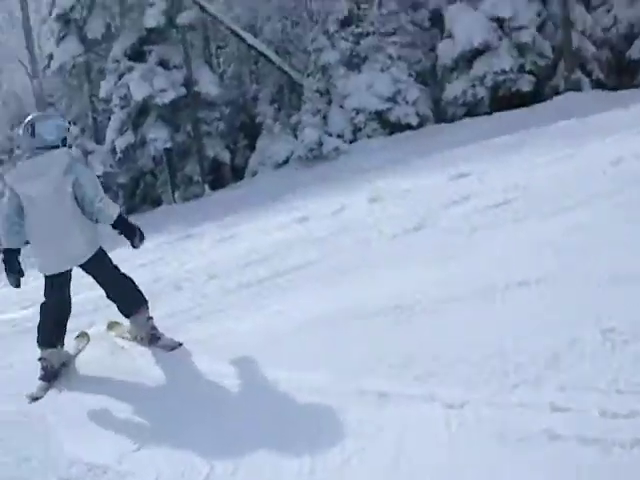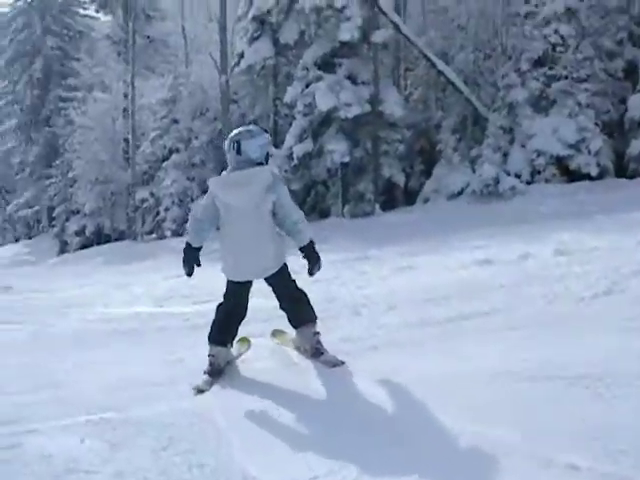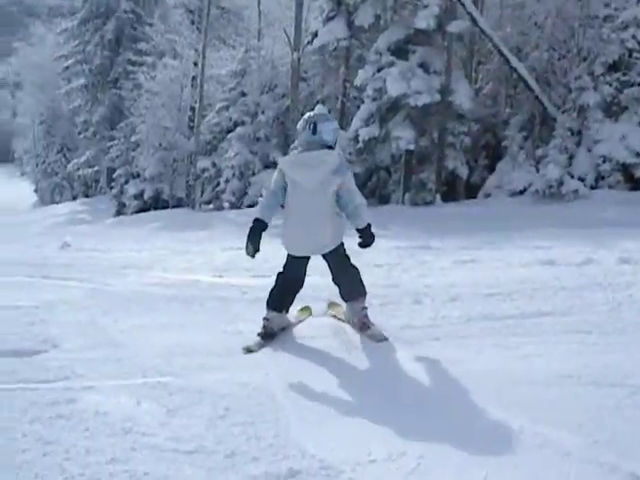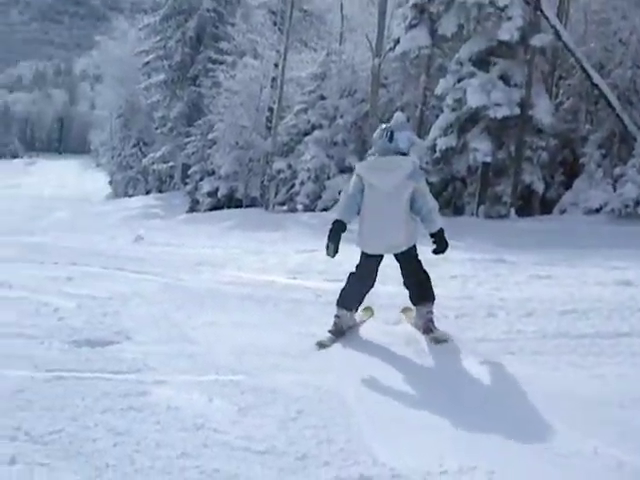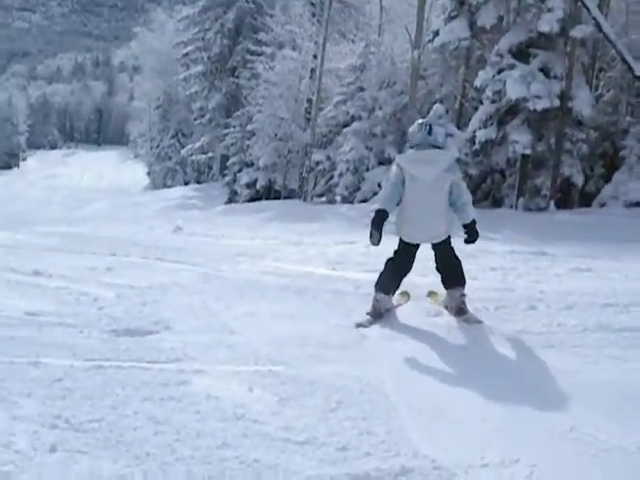
dt=0.4s
person 1, frame 1
right shoulder: (69, 163)
right elbow: (96, 200)
right wrist: (123, 224)
left hip: (51, 259)
right hip: (84, 246)
left knee: (55, 303)
right knee: (114, 282)
left ankle: (51, 357)
right ankle: (143, 326)
person 1, frame 2
left shoulder: (219, 187)
right shoulder: (269, 181)
left elbow: (200, 219)
right elbow: (291, 218)
left wrist: (191, 248)
right wrist: (308, 247)
left hip: (236, 263)
right hip: (270, 257)
left knee: (232, 305)
right knee: (290, 294)
left ankle: (218, 353)
right ankle: (308, 338)
person 1, frame 3
left shoulder: (288, 165)
right shoulder: (337, 165)
left elbow: (272, 197)
right elbow: (352, 201)
left wrist: (257, 228)
right wrist: (364, 228)
left hip: (296, 237)
right hip: (329, 235)
left knee: (291, 275)
right knee: (343, 271)
left ankle: (274, 318)
right ankle: (357, 313)
person 1, frame 4
left shoulder: (365, 170)
right shoulder: (412, 171)
left elbow: (350, 200)
right elbow: (425, 206)
left wrist: (337, 228)
right wrist: (437, 233)
left hip: (371, 238)
right hip: (402, 237)
left knee: (362, 276)
right knee: (414, 274)
left ankle: (343, 317)
right ankle: (424, 316)
person 1, frame 5
left shoulder: (404, 163)
right shoulder: (448, 165)
left elbow: (391, 191)
right elbow: (461, 198)
left wrist: (379, 217)
right wrist: (470, 224)
left hip: (409, 227)
right hip: (439, 227)
left knee: (400, 262)
right knee: (447, 259)
left ankle: (381, 299)
right ankle: (456, 299)
